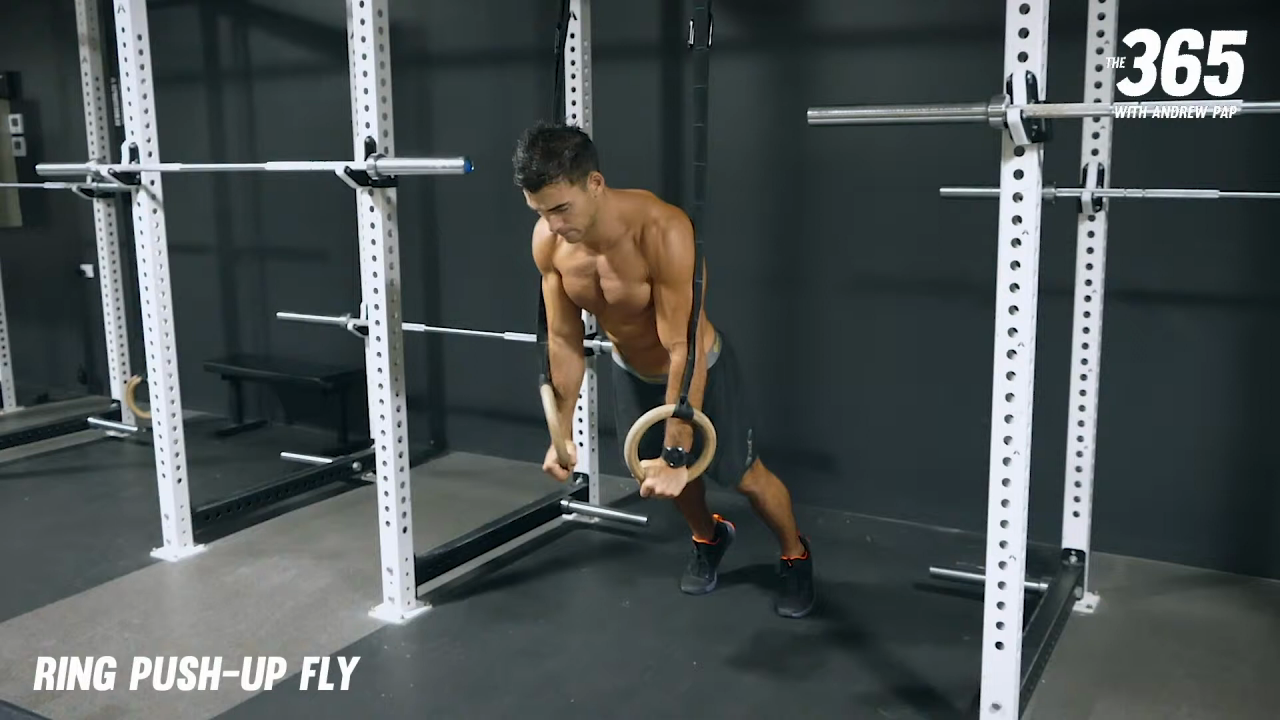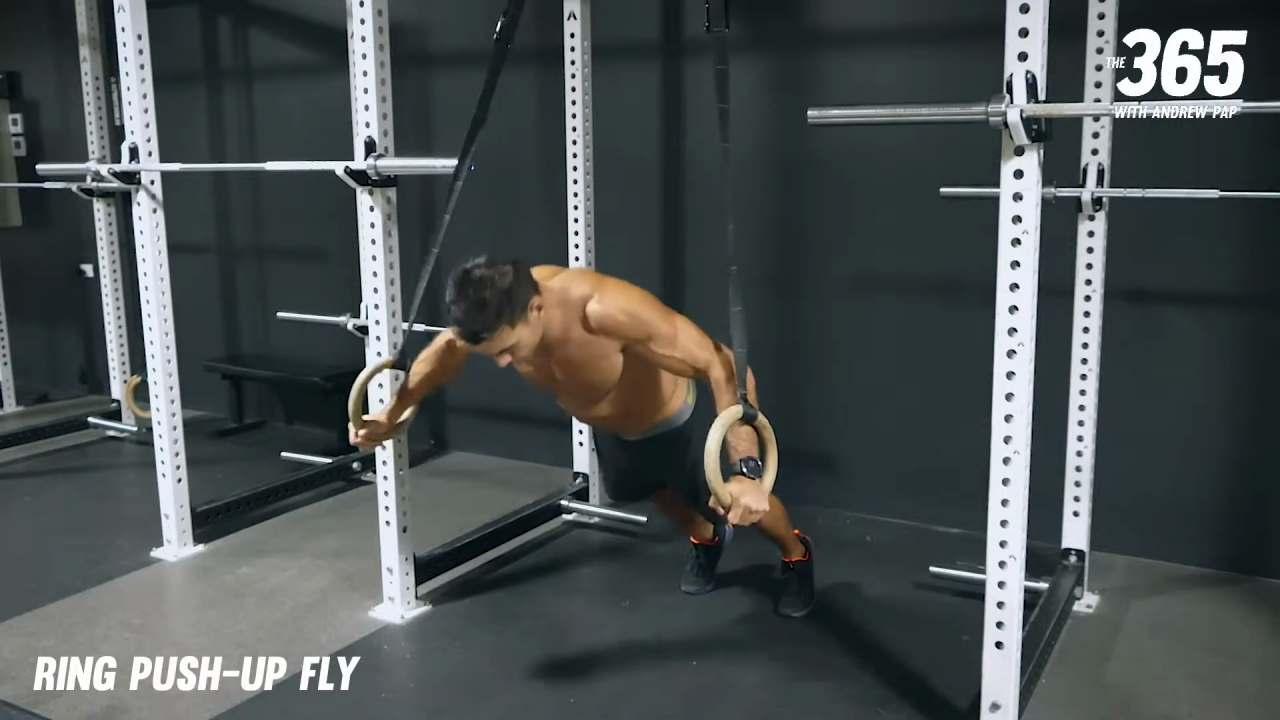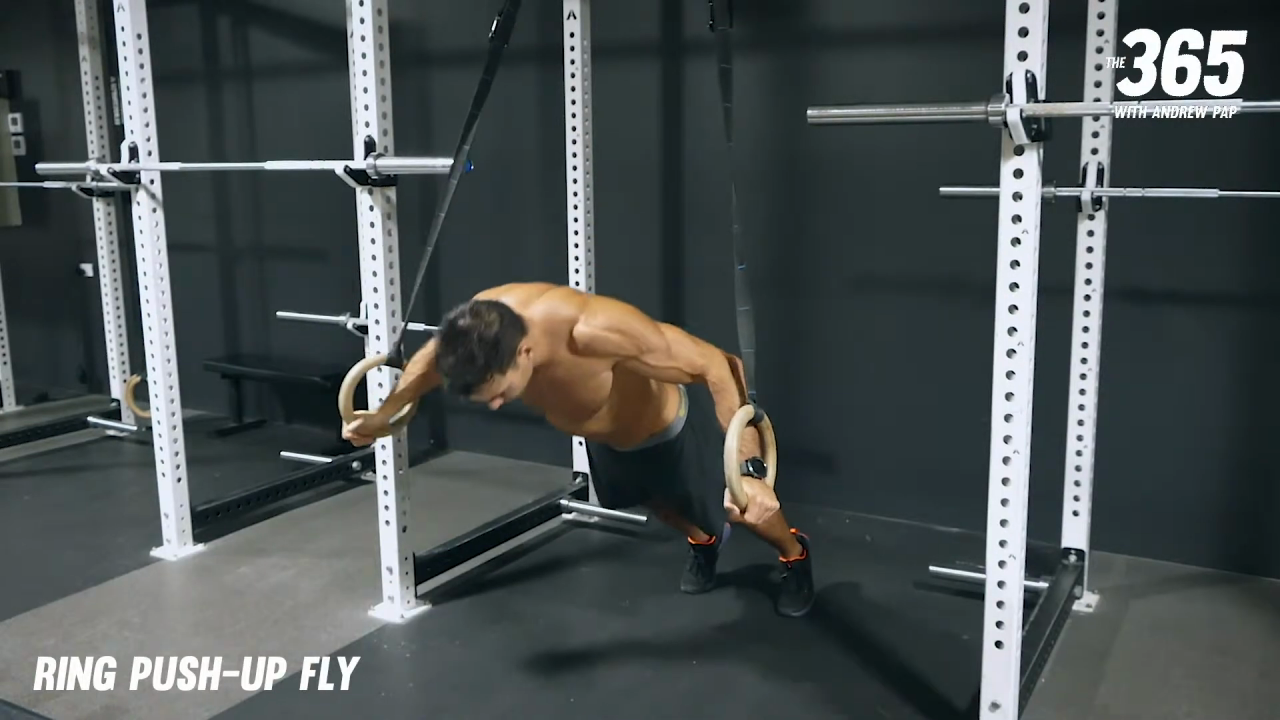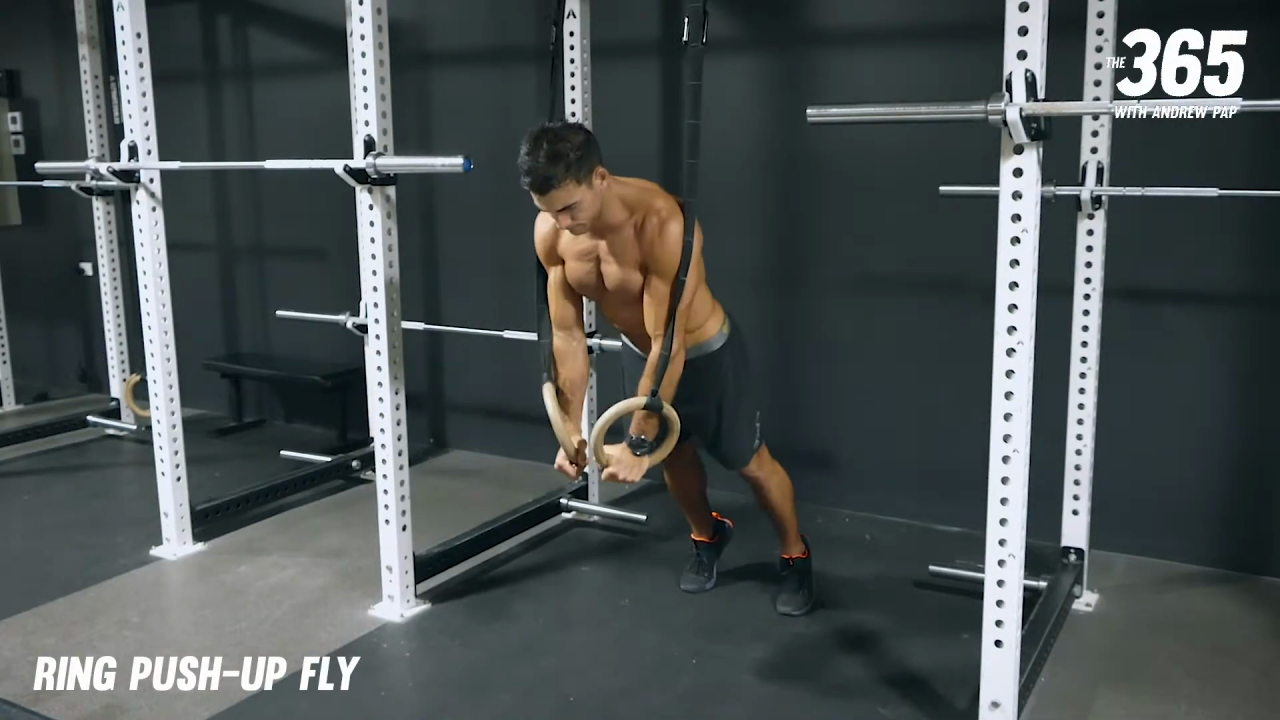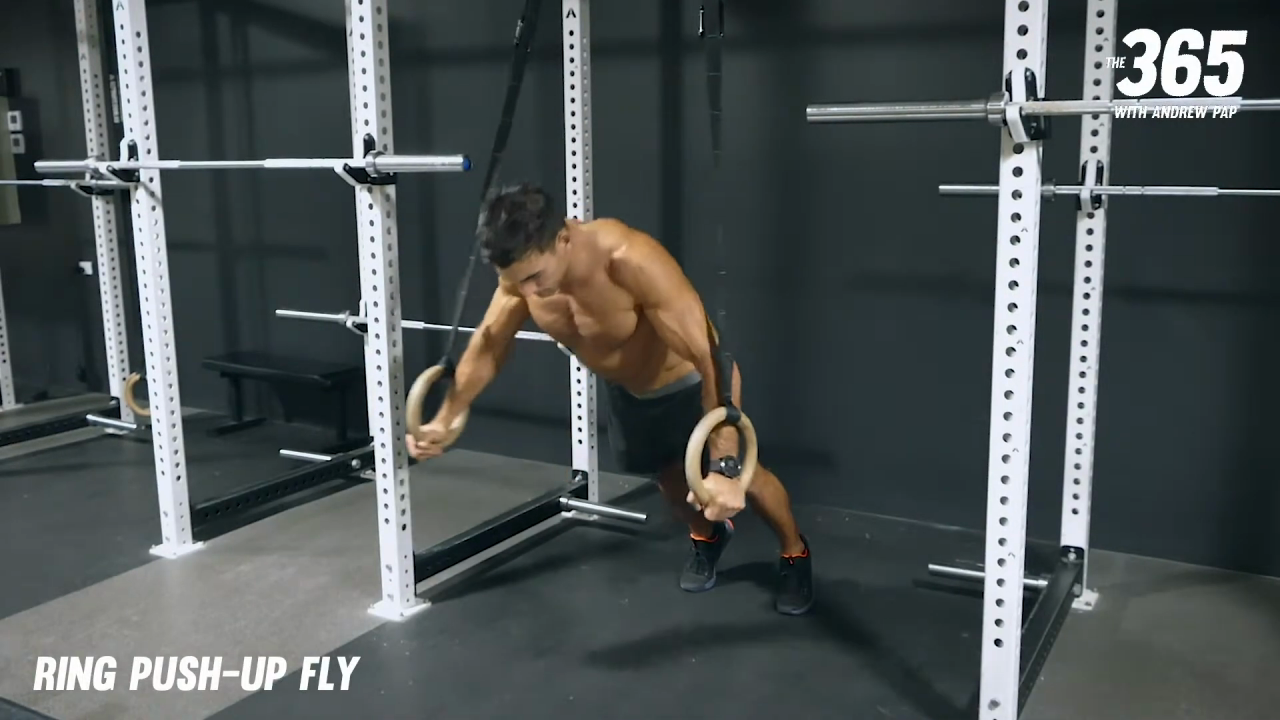
dt=1s
person 1, frame 1
left shoulder: (660, 231)
right shoulder: (547, 241)
left elbow: (682, 351)
right elbow: (564, 340)
left wrist: (676, 456)
right wrist: (563, 433)
left hip: (698, 369)
right hip: (631, 372)
left knee: (744, 475)
right knee: (660, 469)
left ankle: (796, 556)
right ankle: (709, 537)
person 1, frame 2
left shoulder: (604, 309)
right shoulder: (500, 313)
left elbow: (722, 365)
right elbow: (444, 350)
left wrist: (746, 470)
right wrist: (391, 414)
left hip: (676, 421)
right hip: (612, 430)
left knee: (740, 503)
right knee: (659, 497)
left ankle: (796, 555)
right ankle: (706, 539)
person 1, frame 3
left shoulder: (593, 329)
right shoulder: (485, 320)
left elbow: (720, 367)
right elbow: (435, 356)
left wrist: (751, 469)
right wrist: (383, 414)
left hip: (668, 431)
right hip: (605, 438)
left knee: (736, 508)
right knee: (655, 502)
left ankle: (794, 553)
right ankle: (704, 541)
person 1, frame 4
left shoulder: (662, 223)
right shoulder: (550, 232)
left elbow: (670, 346)
right elbow: (568, 335)
left wrist: (637, 443)
right wrist: (573, 429)
left hip: (705, 353)
right hip: (639, 353)
left knee: (750, 462)
right knee: (673, 454)
left ankle: (795, 555)
right ankle: (708, 535)
person 1, frame 5
left shoulder: (631, 262)
right shoulder: (525, 264)
left elbow: (715, 362)
right elbow: (489, 341)
left wrist: (725, 469)
right wrist: (446, 418)
left hip: (684, 386)
right hip: (623, 391)
left knee: (742, 480)
right knee: (666, 474)
left ankle: (795, 554)
right ankle: (708, 537)
